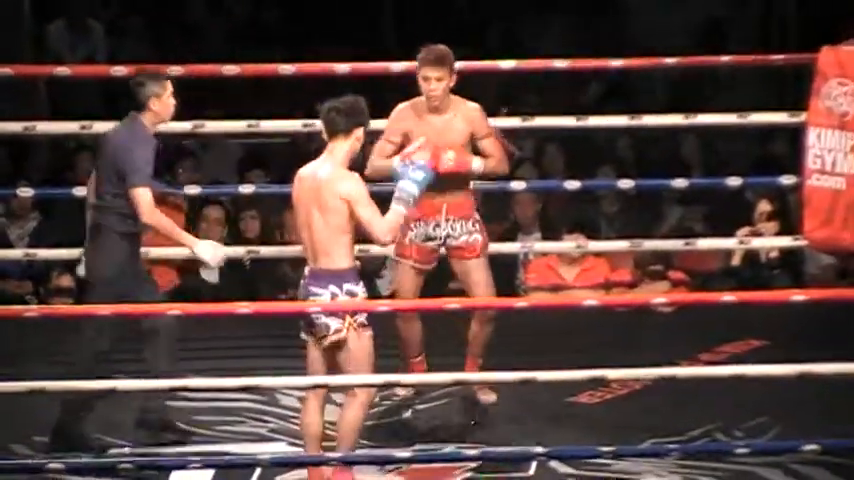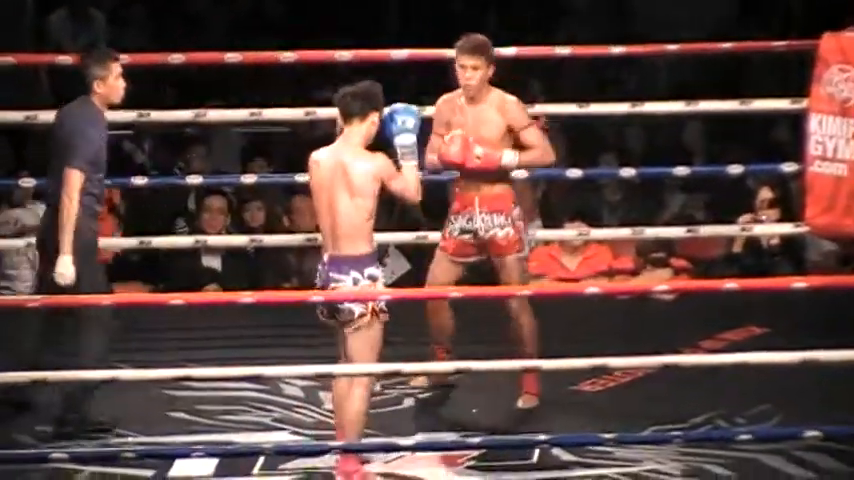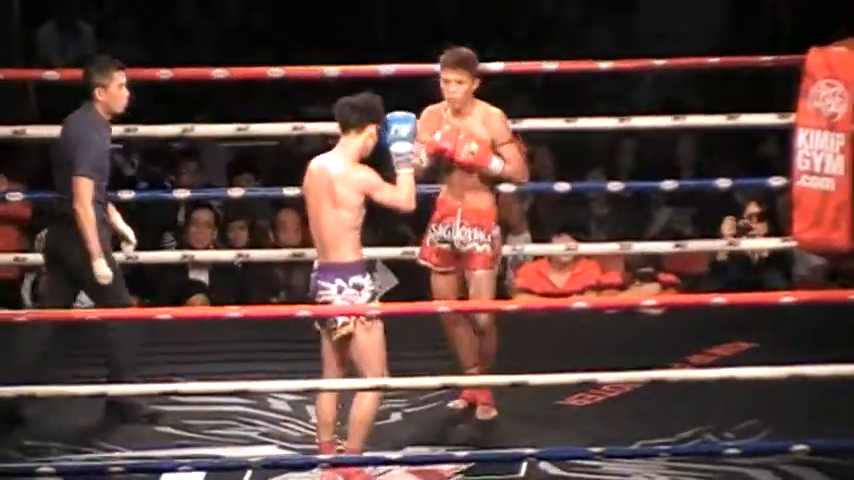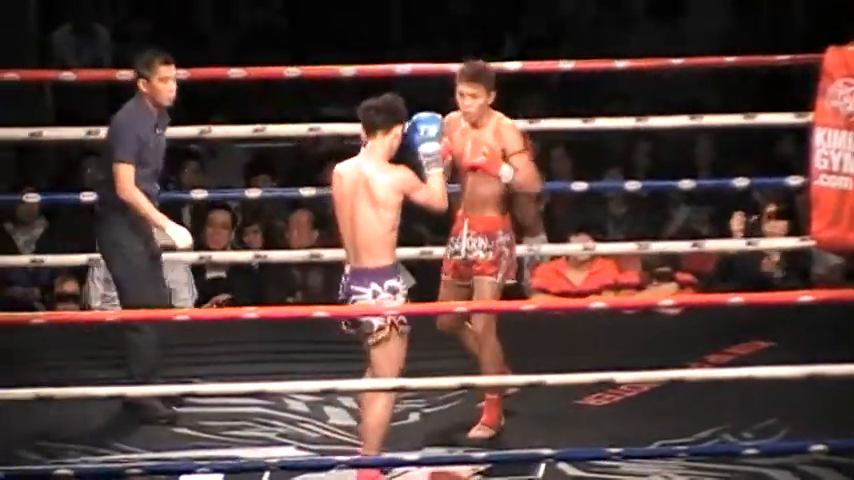
dt=0.4s
person 1, frame 1
left shoulder: (303, 175)
right shoulder: (347, 181)
right elbow: (383, 233)
right wrist: (406, 194)
left hip: (312, 284)
right hip: (341, 288)
left knee: (317, 391)
right knee: (362, 390)
person 1, frame 2
left shoulder: (317, 159)
right shoulder: (374, 163)
right elbow: (414, 194)
right wrist: (407, 145)
left hip: (330, 268)
right hip: (360, 273)
left knee: (349, 361)
right knee: (364, 376)
left ankle: (343, 447)
person 1, frame 3
left shoulder: (315, 166)
right shoulder: (359, 176)
right elbow: (406, 203)
right wrist: (403, 152)
left hip: (322, 277)
right hip: (348, 281)
left knee: (333, 377)
right knee: (374, 380)
person 1, frame 4
left shoulder: (340, 172)
right shoulder: (396, 176)
right elbow: (439, 202)
left wrist: (367, 150)
right wrist: (431, 155)
left hip: (352, 280)
right hip: (382, 284)
left knee: (376, 368)
right knee: (385, 385)
person 2, frame 1
left shoulder: (126, 133)
right shoulder: (136, 144)
left elbow: (94, 186)
right elbow: (147, 214)
left wrist: (92, 236)
right wrist: (195, 244)
left hip: (115, 245)
right hip: (114, 249)
left knee: (159, 324)
right knee: (97, 340)
left ankle: (152, 411)
right ankle: (68, 428)
person 2, frame 2
left shoulder: (74, 114)
right shoulder: (89, 126)
right elbow: (69, 195)
right wrist: (66, 255)
left hip: (55, 226)
right hip: (72, 229)
left knee: (45, 312)
right knee: (97, 320)
right ankle: (72, 411)
person 2, frame 3
left shoulder: (84, 122)
right shoulder: (90, 134)
right elbow: (82, 203)
left wrist: (119, 221)
right wrist: (98, 257)
left hip: (60, 232)
right hip: (77, 234)
left knee: (48, 318)
right knee: (120, 311)
right ankle: (121, 398)
person 2, frame 4
left shoulder: (160, 118)
right shoulder: (126, 122)
right elbow: (124, 188)
right wrist: (167, 225)
left hip: (144, 223)
right hip: (120, 225)
left knee: (156, 305)
right knee: (143, 310)
left ankle: (145, 387)
right ankle: (140, 395)
person 3, frame 1
left shoulder: (472, 114)
right shoulder: (402, 115)
left elbow: (501, 164)
right elbow: (374, 168)
left wrist: (467, 165)
right wrist: (404, 162)
left hip: (463, 216)
right hip: (422, 216)
left knee: (486, 305)
right knee: (404, 304)
left ankle: (473, 372)
right ankle: (417, 371)
person 3, frame 2
left shoulder: (509, 106)
right shoulder: (445, 106)
left elbow: (545, 155)
right elbow: (432, 159)
left wrist: (500, 158)
right wrist: (445, 156)
left hip: (500, 210)
right hip: (462, 209)
left knee: (517, 301)
right knee: (433, 295)
left ankle: (531, 378)
right ankle: (439, 361)
person 3, frame 3
left shoulder: (494, 119)
right shoulder: (431, 115)
left elbow: (521, 173)
right elbow: (417, 168)
left wrist: (487, 162)
right wrist: (430, 154)
left hip: (480, 221)
right hip: (443, 218)
left knee: (481, 319)
right knee: (449, 314)
left ankle: (486, 388)
right ankle: (474, 384)
person 3, frame 4
left shoulder: (507, 130)
right shoulder: (453, 123)
left elbow: (533, 187)
left wrist: (499, 168)
right wrist: (444, 162)
left hip: (493, 230)
right hip: (462, 226)
left knee: (481, 325)
right knee: (450, 322)
left ankle: (492, 413)
right ankle: (497, 377)
